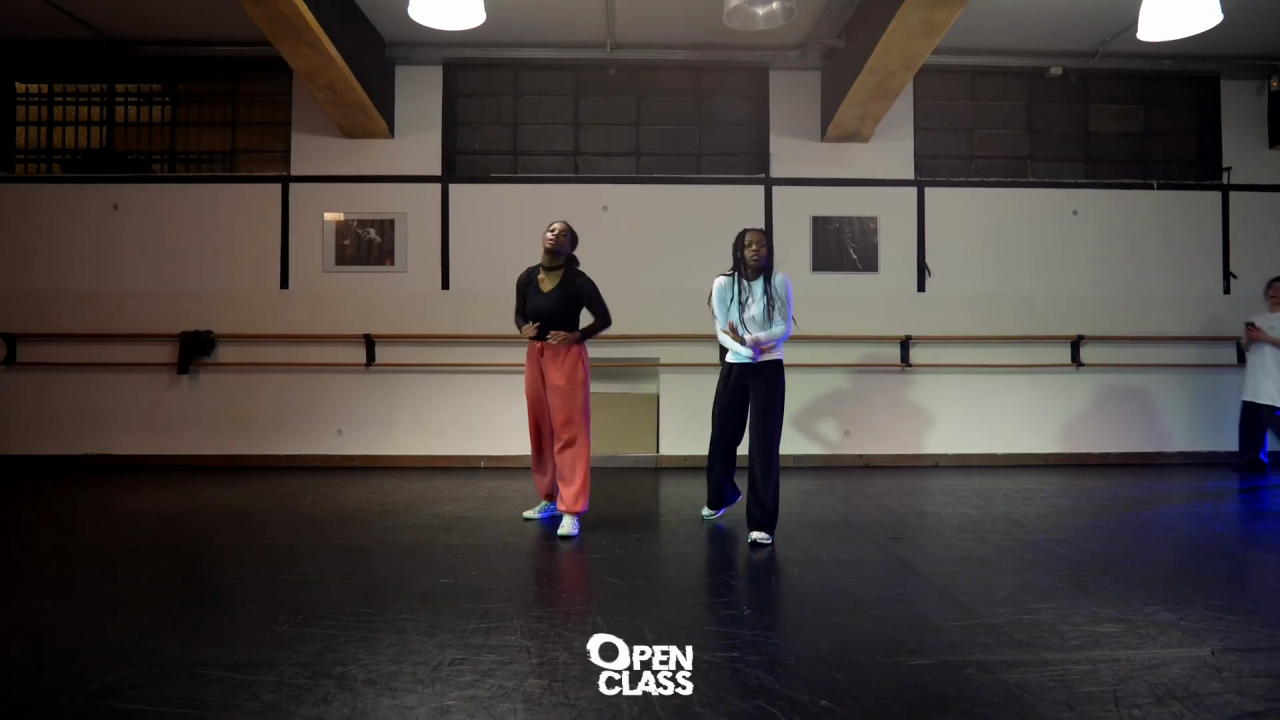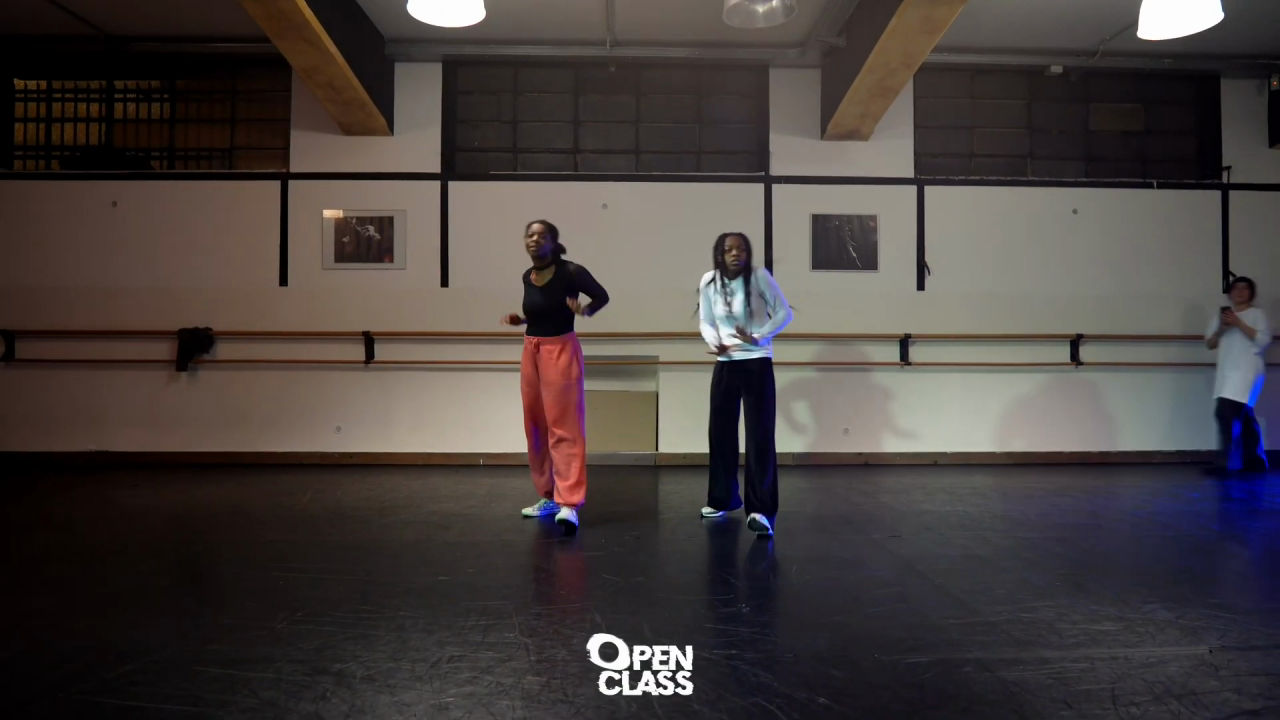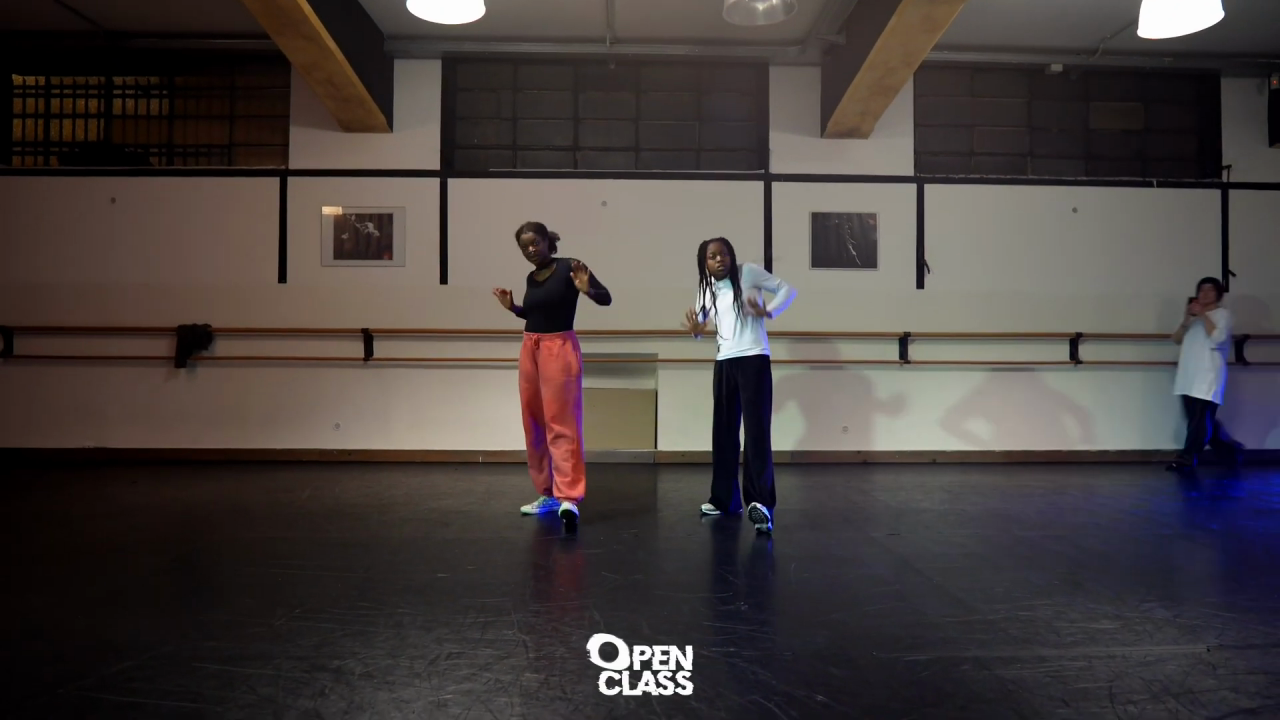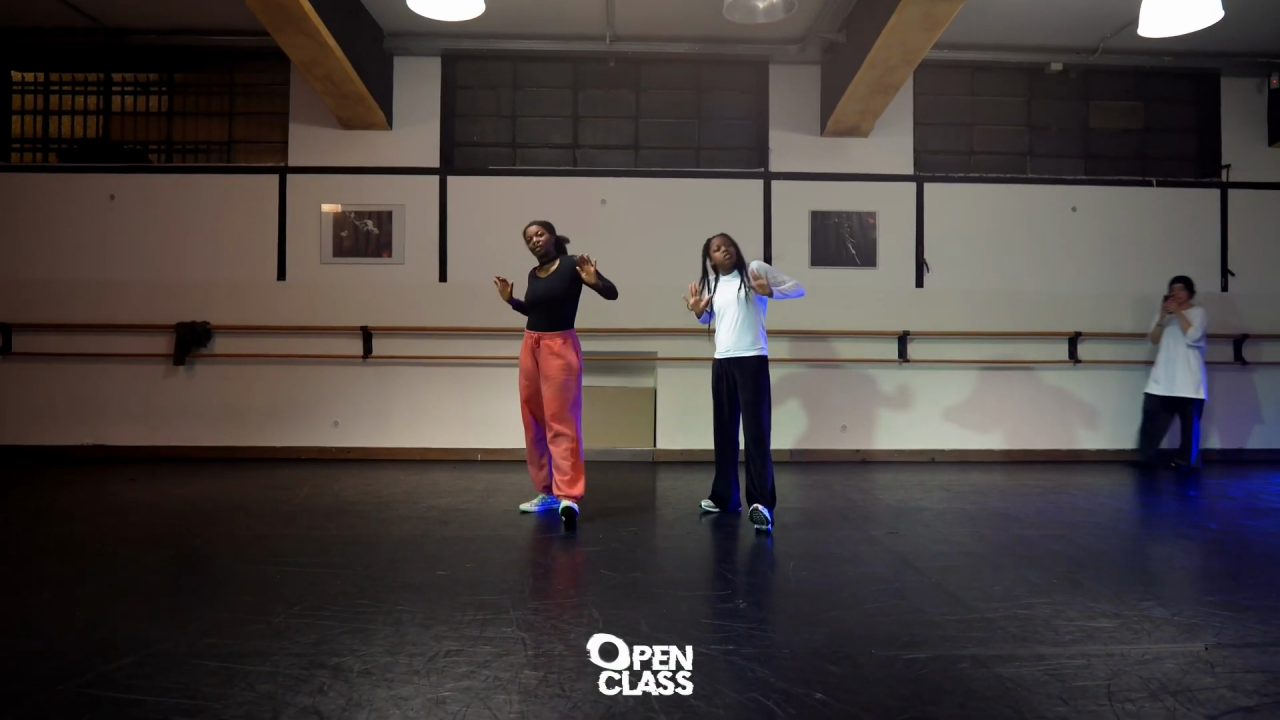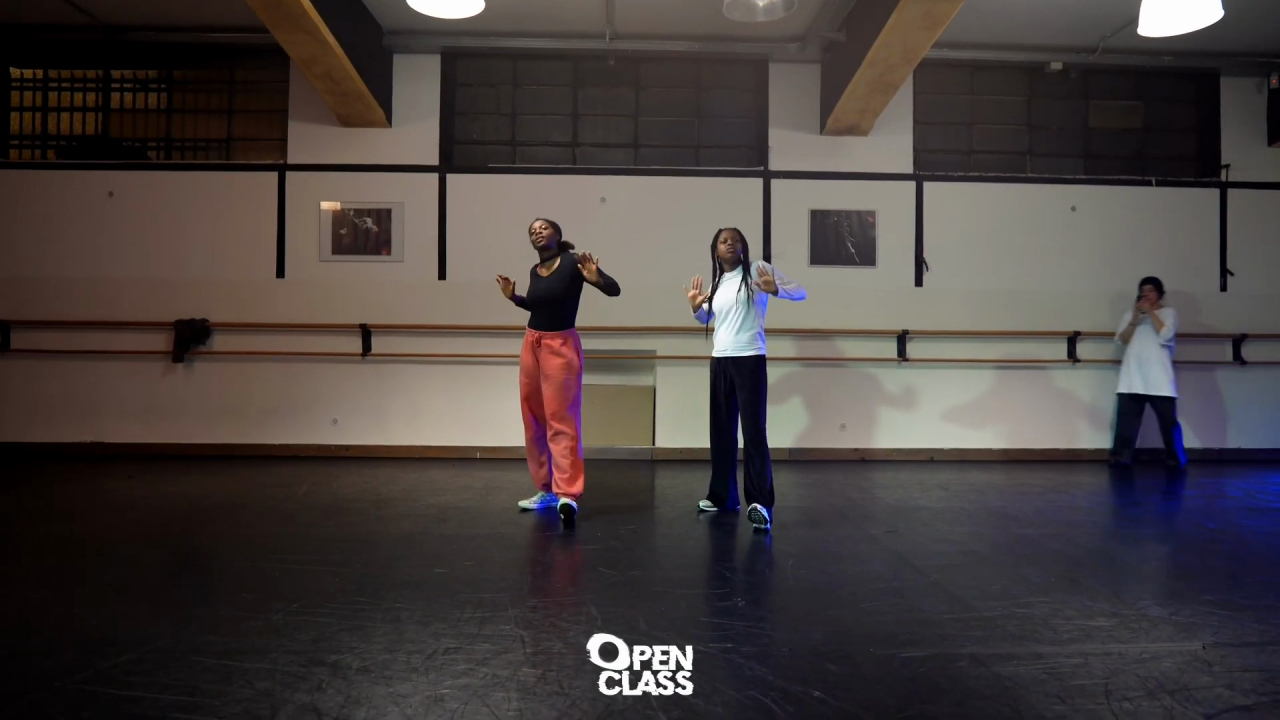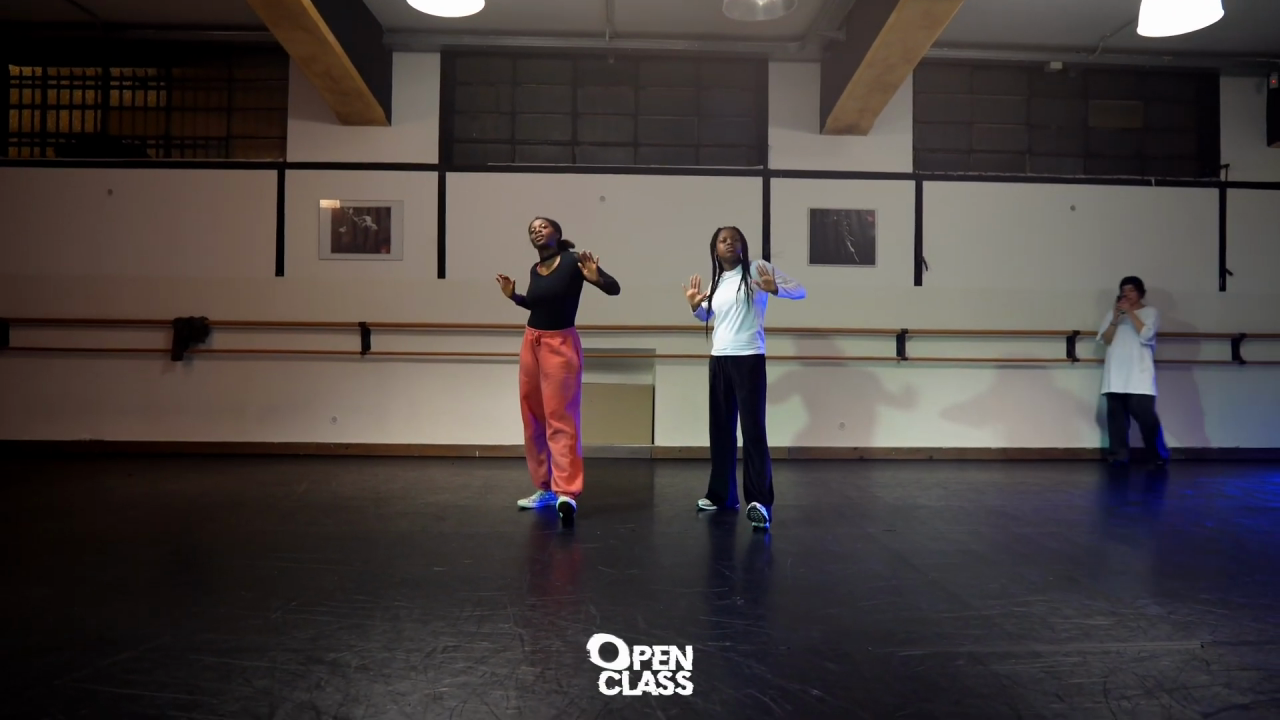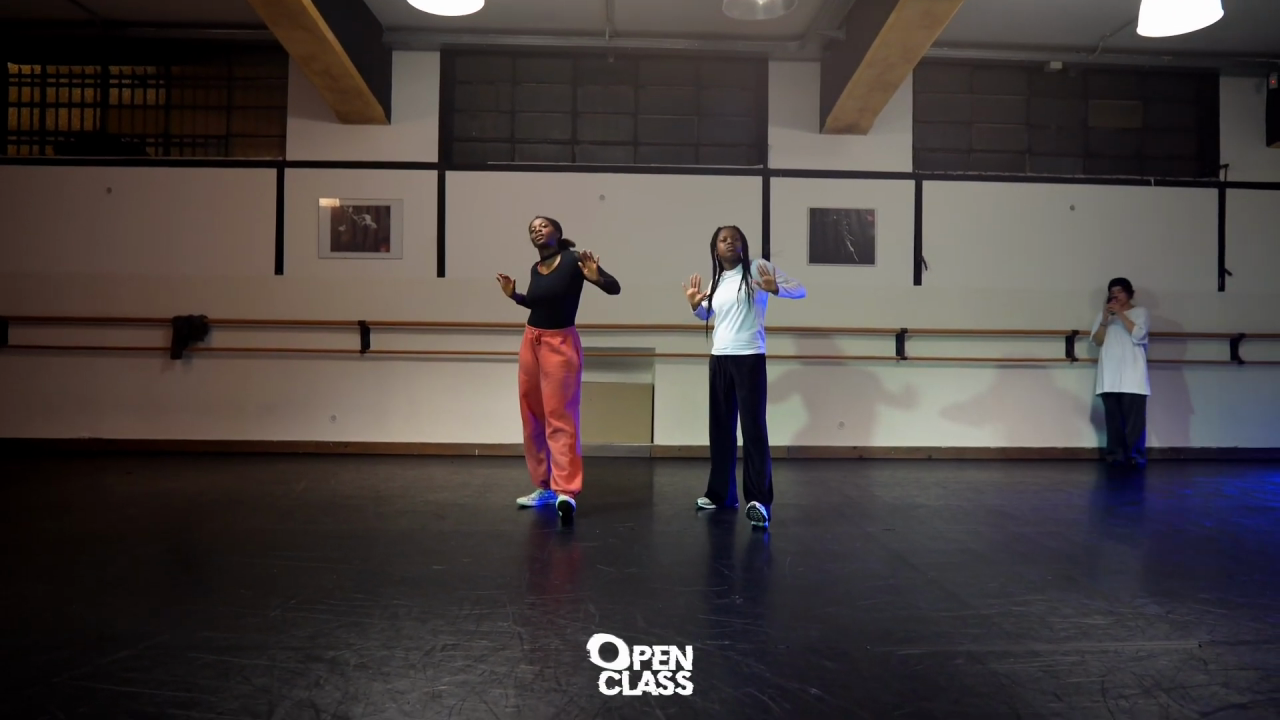
dt=0.3s
person 1, frame 1
left shoulder: (579, 281)
right shoulder: (526, 278)
left elbow: (604, 320)
left wrist: (575, 336)
right wrist: (525, 329)
left hip: (567, 358)
right hip: (536, 358)
left knee: (569, 433)
right knee: (540, 431)
left ankle: (570, 510)
right ankle: (549, 498)
person 1, frame 2
left shoulder: (571, 272)
right shoulder: (527, 277)
left elbow: (603, 296)
left wrist: (585, 310)
right wrist: (520, 320)
left hip: (562, 352)
right hip: (531, 353)
left knee: (563, 427)
right knee: (536, 427)
left ankle: (569, 503)
right ankle: (549, 496)
person 1, frame 3
left shoulder: (570, 268)
right shoulder: (531, 278)
left elbow: (606, 299)
left wrist: (587, 290)
right wrist: (513, 307)
left hip: (560, 348)
right hip: (530, 349)
left knee: (561, 424)
right knee: (534, 424)
left ankle: (568, 497)
right ankle: (548, 493)
person 1, frame 4
left shoulder: (572, 265)
right shoulder: (533, 274)
left elbow: (612, 293)
left wrist: (594, 282)
right wrist: (510, 299)
left hip: (560, 347)
right hip: (531, 347)
left knee: (561, 421)
right knee: (534, 422)
left ankle: (568, 495)
right ankle: (546, 491)
person 1, frame 5
left shoulder: (573, 264)
right shoulder: (535, 271)
left elbow: (615, 290)
left wrist: (595, 279)
right wrist: (512, 296)
left hip: (561, 346)
right hip: (531, 345)
left knee: (561, 420)
right knee: (534, 420)
left ankle: (567, 493)
right ankle: (546, 489)
person 1, frame 6
left shoulder: (573, 261)
right shoulder: (535, 270)
left elbow: (615, 288)
left wrist: (595, 278)
right wrist: (513, 295)
left hip: (560, 345)
right hip: (531, 343)
left knee: (561, 418)
right knee: (534, 418)
left ankle: (567, 492)
right ankle: (545, 487)
person 1, frame 7
left shoulder: (574, 260)
right shoulder: (536, 269)
left elbow: (615, 288)
left wrist: (596, 278)
right wrist: (513, 295)
left hip: (560, 344)
right hip: (531, 342)
left knee: (560, 417)
right knee: (533, 417)
left ankle: (566, 491)
right ankle: (544, 486)
person 2, frame 1
left shoulder: (779, 281)
right shoulder: (723, 284)
left elbow: (784, 329)
right elbow: (722, 333)
left wrist: (749, 339)
right wrist: (747, 349)
left hip: (769, 370)
right hip: (734, 367)
left knee: (764, 444)
right knee: (722, 436)
left ankle: (762, 523)
right ankle: (720, 496)
person 2, frame 2
left shoulder: (758, 276)
right shoulder: (709, 281)
left elbow: (785, 311)
right elbow: (705, 322)
left wrist: (759, 337)
right wrist: (716, 343)
left hip: (757, 364)
right hip: (725, 365)
left knee: (759, 435)
right knee: (720, 432)
left ankle: (762, 510)
right ankle: (723, 499)
person 2, frame 3
left shoulder: (749, 272)
right shoulder: (706, 286)
left elbow: (787, 290)
right elbow: (701, 318)
left wrist: (767, 312)
right wrist: (697, 329)
left hip: (754, 361)
right hip: (724, 363)
left knee: (756, 431)
right knee: (723, 431)
left ankle: (761, 502)
right ankle: (724, 498)
person 2, frame 4
left shoulder: (756, 269)
right shoulder: (712, 284)
left elbow: (798, 289)
right elbow: (708, 319)
left wrist: (771, 292)
right wrist: (698, 311)
left hip: (752, 360)
right hip: (722, 361)
left knee: (756, 431)
right knee: (724, 430)
left ankle: (762, 503)
right ankle: (724, 496)
person 2, frame 5
left shoulder: (758, 269)
right shoulder: (716, 282)
left elbow: (800, 292)
right elbow: (707, 319)
left wrist: (776, 290)
right wrist: (696, 307)
left hip: (750, 359)
right hip: (719, 361)
left knee: (753, 429)
right knee: (721, 429)
left ankle: (761, 502)
right ankle: (722, 495)
person 2, frame 6
left shoulder: (757, 268)
right shoulder: (716, 280)
left elbow: (799, 291)
right elbow: (707, 316)
left wrist: (775, 289)
right wrist: (695, 306)
left hip: (749, 358)
right hip: (719, 359)
left knee: (753, 428)
right knee: (721, 428)
left ankle: (760, 500)
right ankle: (722, 494)
person 2, frame 7
left shoulder: (758, 267)
right shoulder: (717, 280)
left elbow: (800, 290)
right elbow: (708, 315)
left wrist: (776, 288)
right wrist: (696, 305)
left hip: (750, 358)
right hip: (719, 359)
left knee: (753, 427)
right knee: (721, 427)
left ankle: (759, 499)
right ankle: (721, 492)
person 3, frame 1
right shoulder: (1257, 318)
right elbow: (1247, 347)
right wrist: (1249, 340)
right hip: (1254, 379)
right knee: (1248, 421)
right ankle: (1251, 460)
person 3, frame 2
left shoulder: (1257, 314)
right shoulder: (1222, 315)
left elbow: (1263, 339)
right elbow: (1210, 344)
left wrist: (1239, 324)
right wrist: (1220, 329)
left hip: (1246, 374)
right hip: (1226, 374)
left knee: (1226, 414)
right knee: (1244, 418)
left ankle: (1229, 461)
right ankle: (1255, 461)
person 3, frame 3
left shoulder: (1223, 314)
right shoulder: (1190, 314)
left elbow: (1218, 338)
right elbow: (1176, 339)
left wrist: (1203, 316)
right wrist: (1186, 320)
left hip: (1209, 375)
right hip: (1189, 374)
left knee: (1199, 419)
right knee: (1199, 418)
left ankle: (1186, 459)
right ankle: (1229, 447)
person 3, frame 4
left shoulder: (1198, 312)
right shoulder: (1164, 313)
left elbow: (1193, 336)
right elbow: (1153, 339)
left wrist: (1178, 313)
right wrist: (1162, 318)
left hip: (1188, 375)
right hip: (1163, 374)
left knee: (1189, 419)
right knee: (1151, 413)
left ankle: (1187, 459)
right ankle: (1147, 455)
person 3, frame 5
left shoulder: (1169, 313)
right shoulder: (1131, 314)
left elbow: (1166, 336)
right elbow: (1122, 340)
left wrist: (1151, 313)
right wrist: (1134, 319)
left hip: (1158, 376)
right hip: (1132, 375)
left knee: (1167, 418)
right knee: (1126, 416)
left ankle: (1176, 458)
right ankle: (1121, 456)
person 3, frame 6
left shoulder: (1150, 312)
right shoulder: (1112, 313)
left elbow: (1146, 335)
right elbow: (1104, 340)
left wrist: (1130, 313)
right wrist: (1115, 319)
left hip: (1140, 374)
right hip: (1116, 374)
left knee: (1145, 414)
right knee: (1116, 416)
left ankle: (1160, 453)
right ankle: (1119, 454)
person 3, frame 7
left shoulder: (1140, 312)
right shoulder: (1103, 315)
left elbow: (1138, 335)
right elbow: (1097, 341)
left wrist: (1121, 314)
right wrist: (1105, 320)
left hip: (1132, 374)
right hip: (1109, 374)
left knee: (1134, 415)
right knee: (1113, 416)
left ankle: (1135, 455)
right ankle: (1116, 454)
